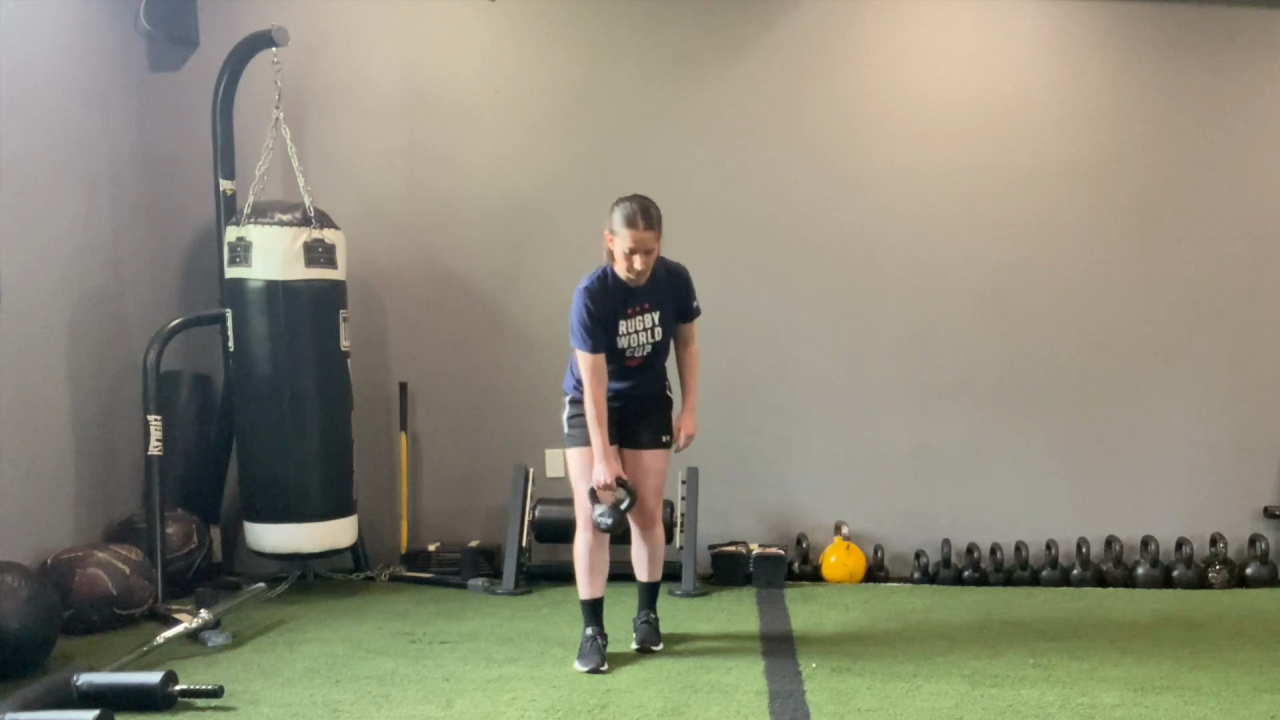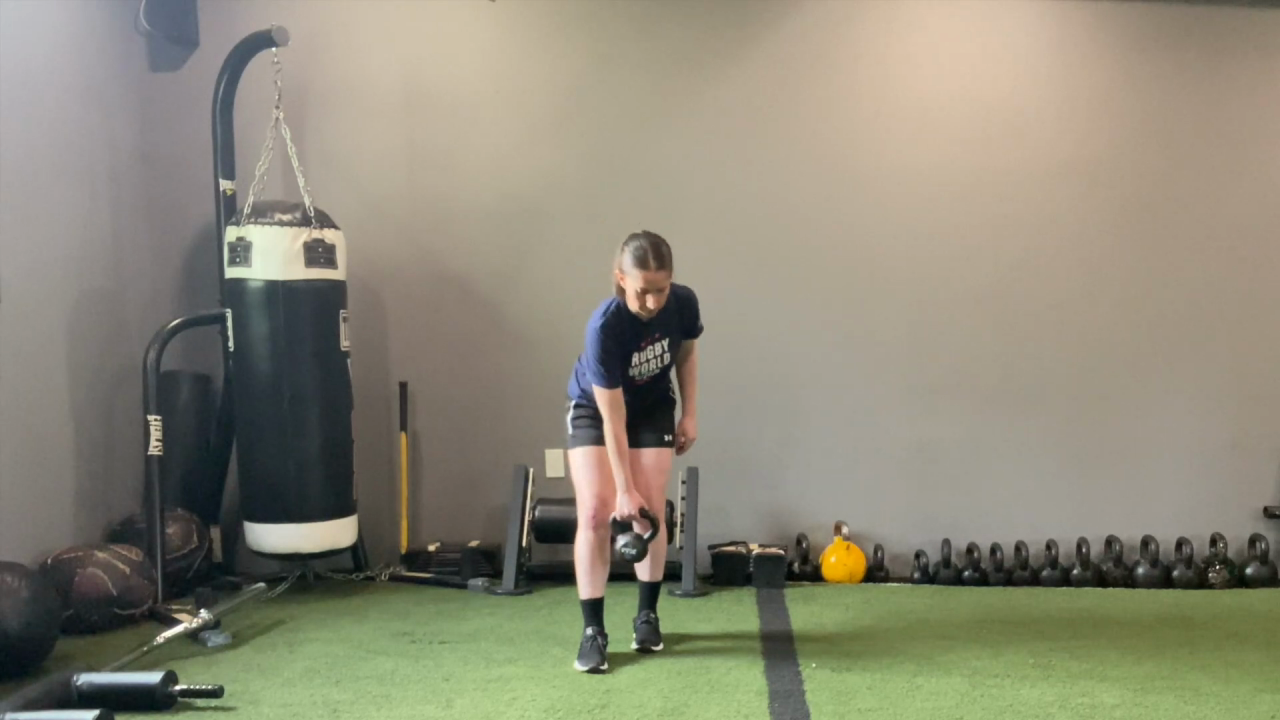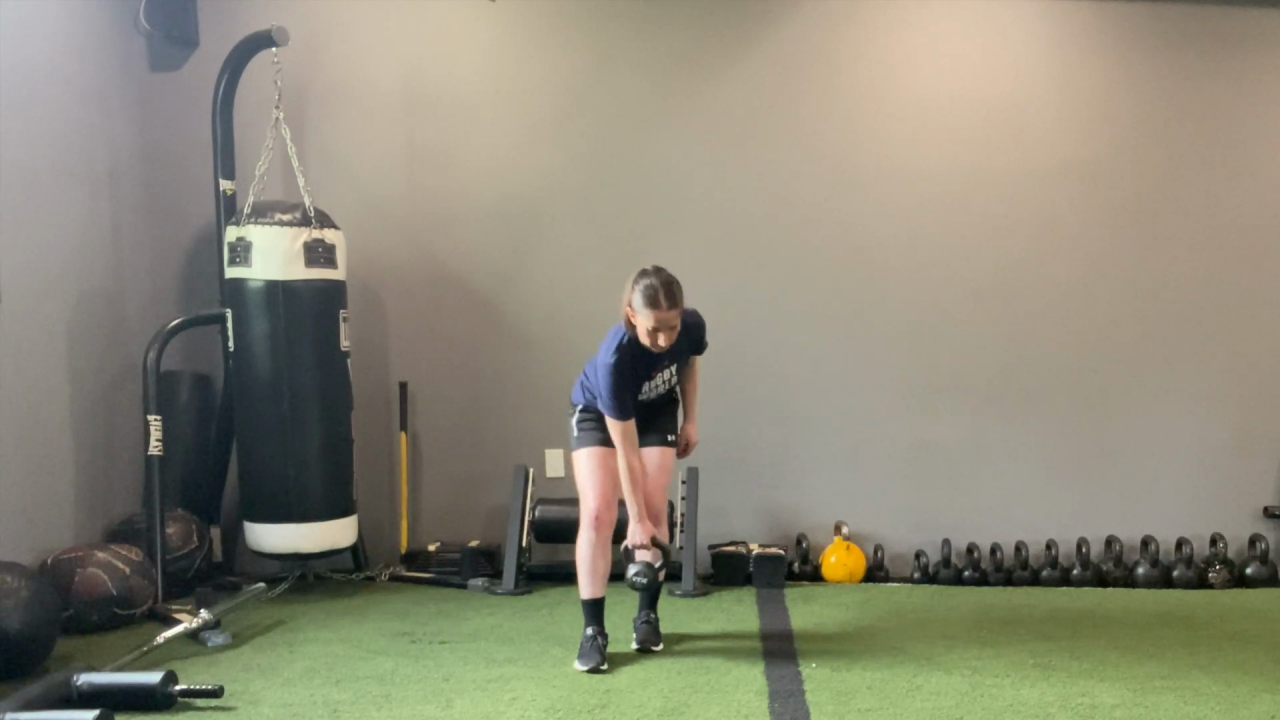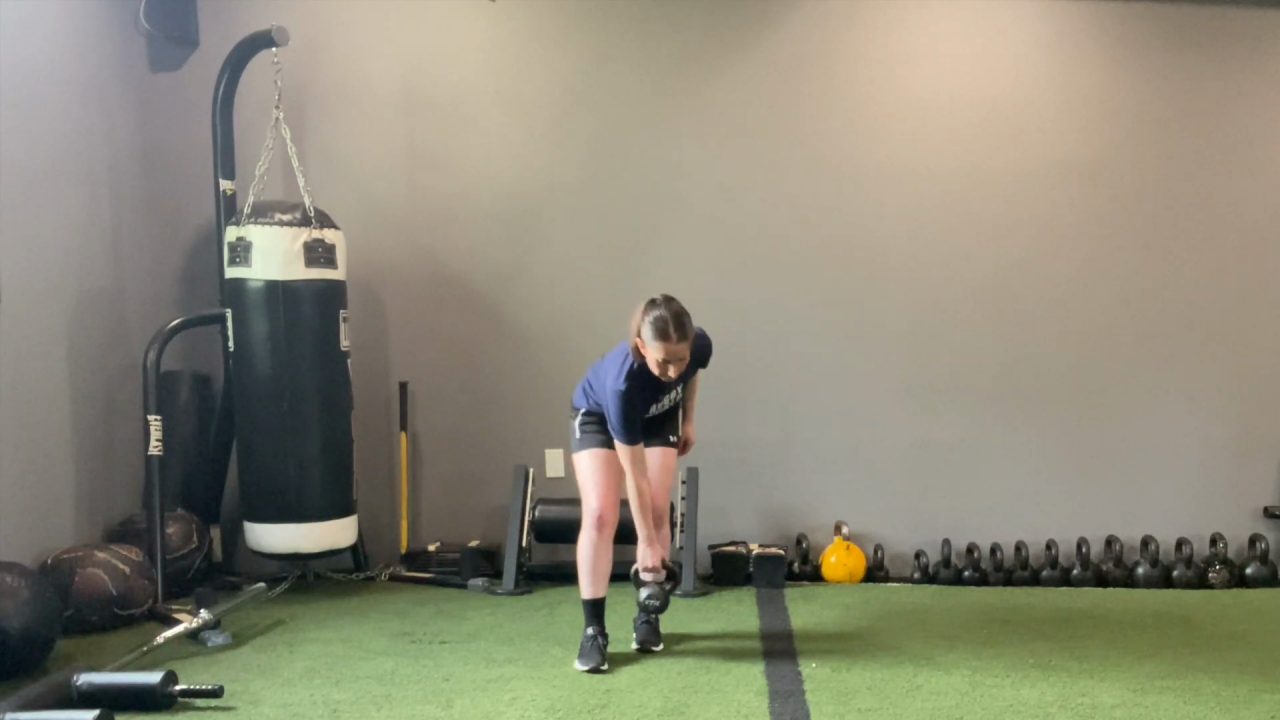
dt=0.4s
person 1, frame 1
left shoulder: (675, 279)
right shoulder: (592, 294)
left elbow: (686, 343)
right elbow: (594, 383)
left wrist: (689, 409)
right wrist: (602, 457)
left hip: (649, 404)
right hip: (590, 406)
left knee: (647, 512)
right knee: (593, 513)
left ankle: (647, 615)
right ankle: (593, 631)
person 1, frame 2
left shoulder: (684, 302)
right shoulder: (604, 326)
left elbow: (686, 354)
right elbow: (613, 419)
left wrist: (689, 414)
right wrist: (624, 489)
left hip: (654, 407)
right hip: (592, 408)
left knee: (652, 511)
right knee: (596, 512)
left ankle: (647, 615)
right ankle: (593, 630)
person 1, frame 3
left shoulder: (693, 325)
right shoulder: (615, 358)
right elbow: (626, 452)
left wrist: (690, 420)
right wrist: (636, 519)
left hip: (657, 414)
right hip: (597, 415)
left knee: (656, 510)
right knee: (598, 513)
left ankle: (647, 615)
right ankle: (593, 631)
person 1, frame 4
left shoulder: (700, 345)
right shoulder: (623, 382)
right elbow: (635, 476)
left wrist: (688, 421)
right wrist: (646, 543)
left hip: (657, 419)
right hip: (597, 416)
left knee: (658, 509)
right knee: (599, 513)
left ankle: (648, 617)
right ankle: (593, 631)
